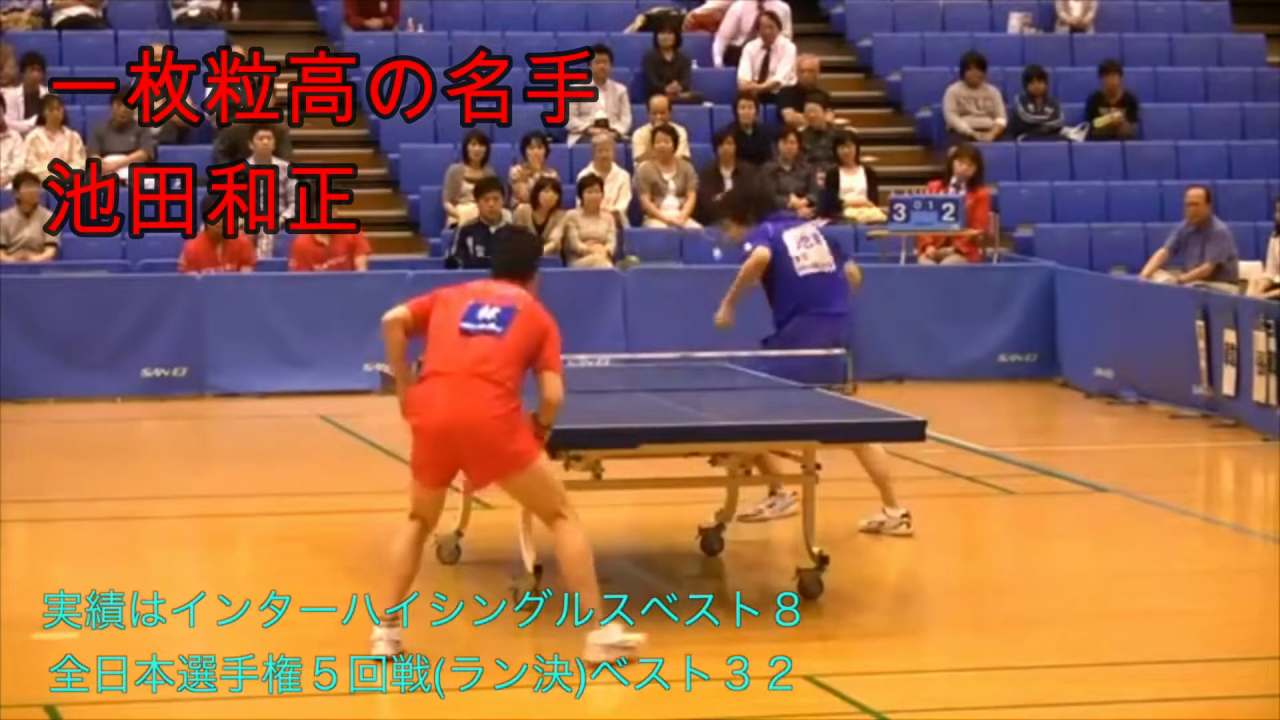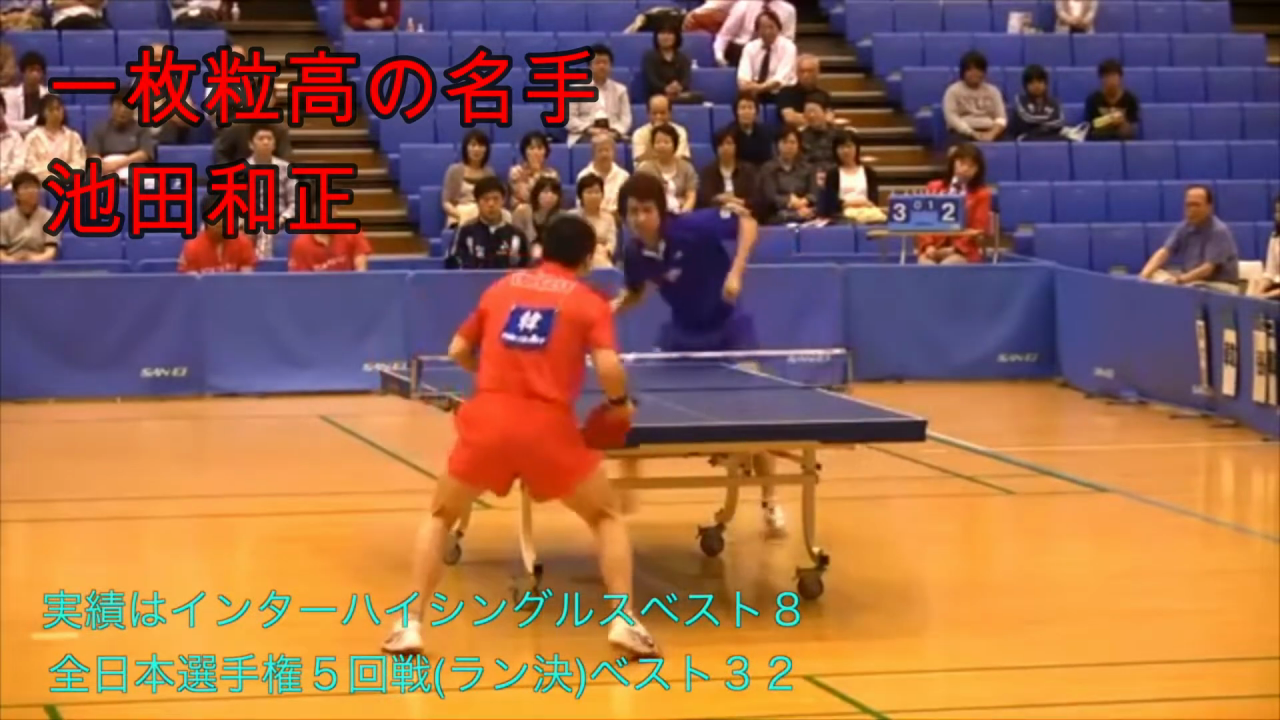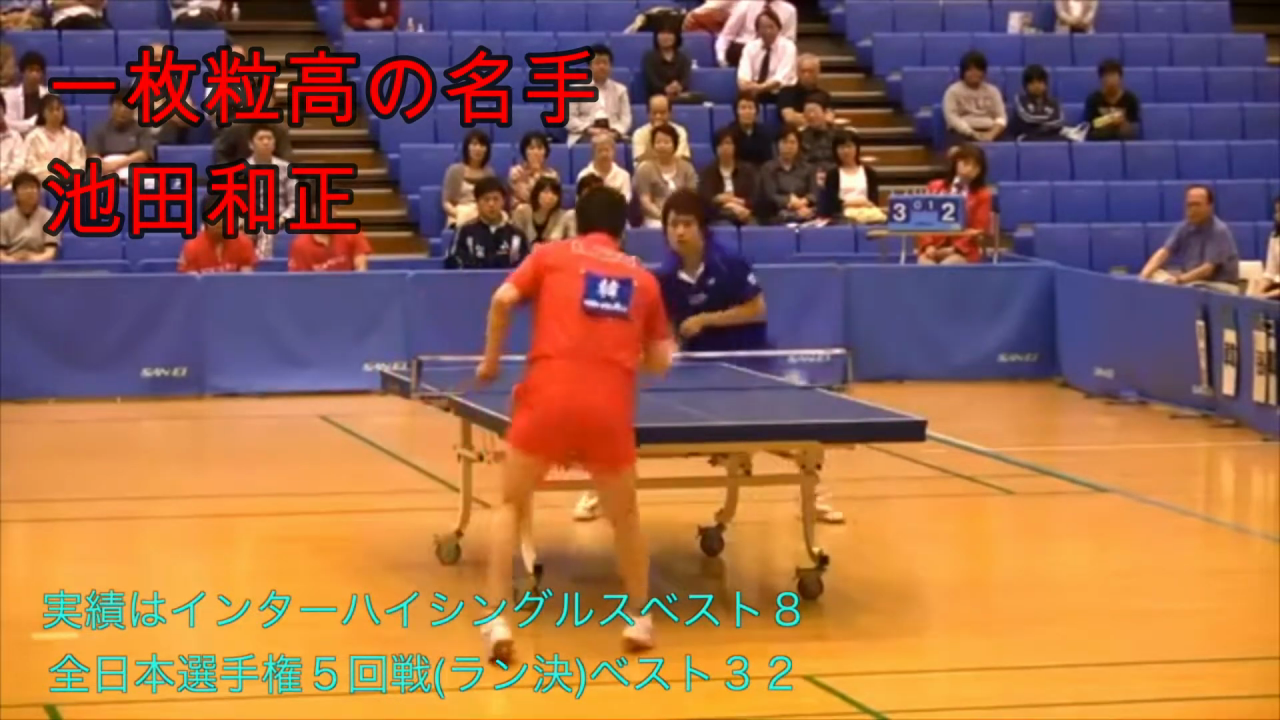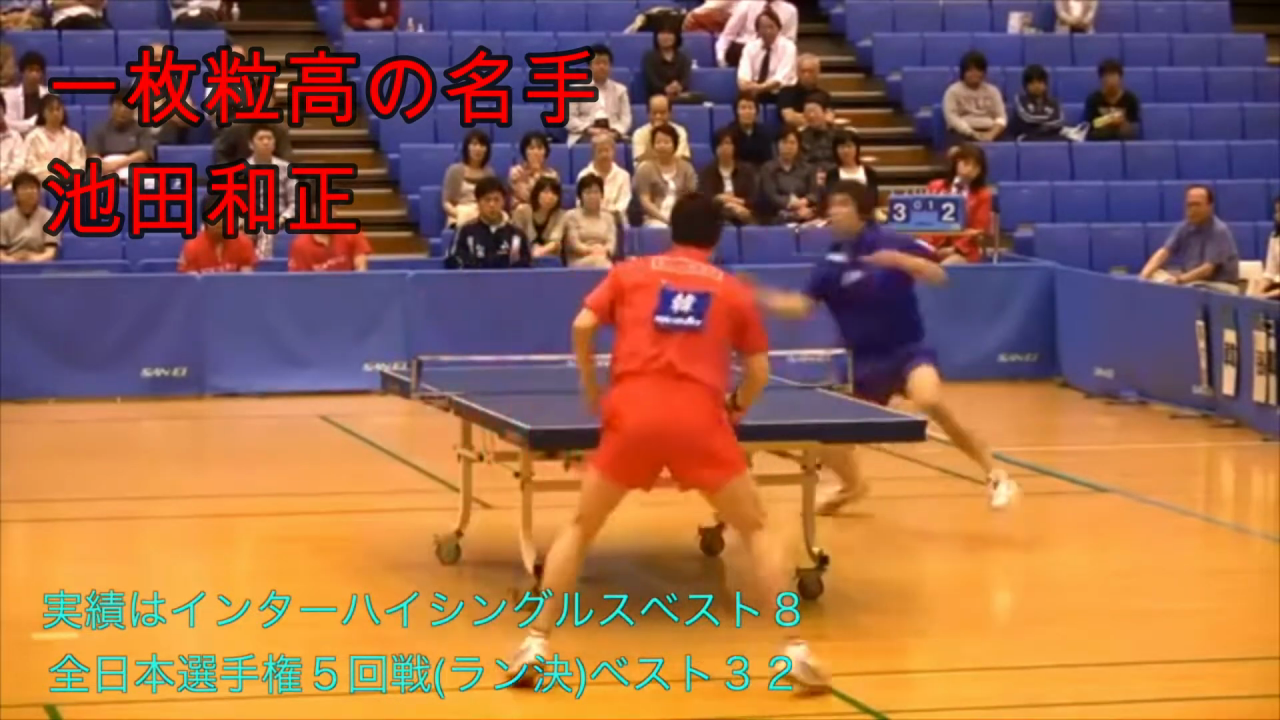
dt=0.5s
person 1, frame 1
left shoulder: (450, 295)
right shoulder: (539, 316)
left elbow: (393, 322)
right elbow: (553, 396)
left wrist: (405, 392)
right wrist: (539, 429)
left hip: (430, 411)
right hip: (489, 416)
left knee: (419, 518)
right knee: (560, 515)
left ankle: (387, 630)
right ankle: (601, 632)
person 1, frame 2
left shoulder: (501, 288)
right shoulder: (589, 302)
left elbow: (459, 351)
right elbow: (609, 369)
right wrist: (621, 400)
left hip: (486, 422)
right hip: (548, 429)
left knee: (440, 516)
right knee: (607, 516)
left ankle: (411, 623)
right ankle: (625, 622)
person 1, frame 3
left shoulder: (552, 254)
right shoulder: (645, 278)
left elbow: (503, 300)
right elbow: (660, 360)
left wrist: (491, 359)
left hip: (548, 397)
right hip: (610, 403)
left knee: (509, 505)
right knee: (623, 513)
left ankle: (497, 620)
right ankle: (639, 619)
person 1, frame 4
left shoulder: (631, 271)
right shoulder: (735, 291)
left elbow: (583, 327)
right elbow: (758, 374)
left wrist: (592, 391)
right wrist: (736, 406)
left hip: (632, 413)
right hip: (698, 418)
left knee: (578, 528)
right knee: (755, 529)
left ankle: (536, 645)
right ankle: (795, 651)
person 2, frame 1
left shoulder: (760, 235)
right shoulder: (810, 230)
left elbow: (760, 258)
right elbow: (853, 275)
left wrist: (728, 303)
left hip: (800, 335)
right hip: (837, 333)
left ankle: (778, 493)
right ankle: (894, 511)
person 2, frame 2
left shoulder: (697, 227)
right shoulder: (633, 252)
left elbow: (747, 222)
right elbow: (632, 294)
left wrist: (736, 272)
right wrist: (610, 311)
left hip: (728, 328)
right hip: (683, 333)
left ankle: (770, 501)
person 2, frame 3
left shoulder: (729, 260)
right shoulder: (666, 276)
left elbow: (757, 308)
left wrist: (706, 319)
left hip: (752, 350)
right hip: (702, 358)
right ankle: (601, 493)
person 2, frame 4
left shoulder: (890, 241)
right shoulder: (832, 264)
left elbow: (938, 275)
right elbow: (802, 306)
left wrist: (900, 260)
right wrist: (764, 299)
left hip: (908, 351)
right hip: (865, 364)
left knee: (929, 403)
right knee: (826, 451)
left ankle: (995, 476)
right ankle: (851, 484)
